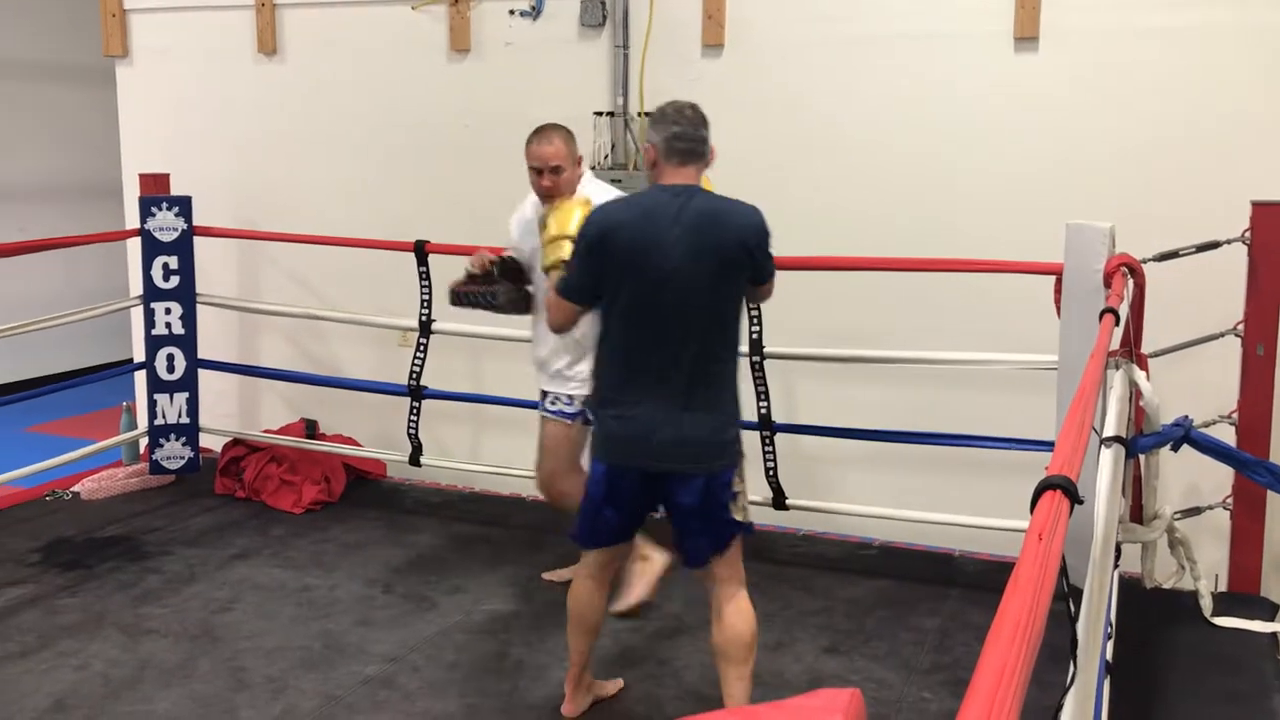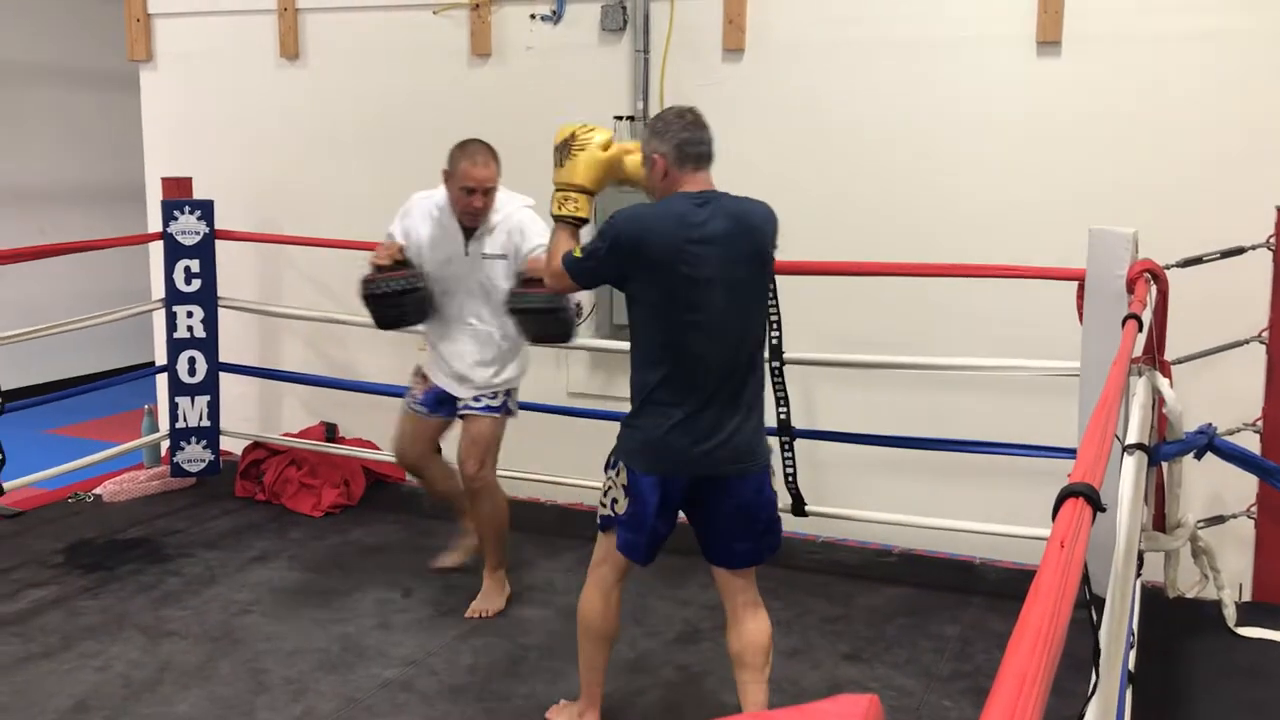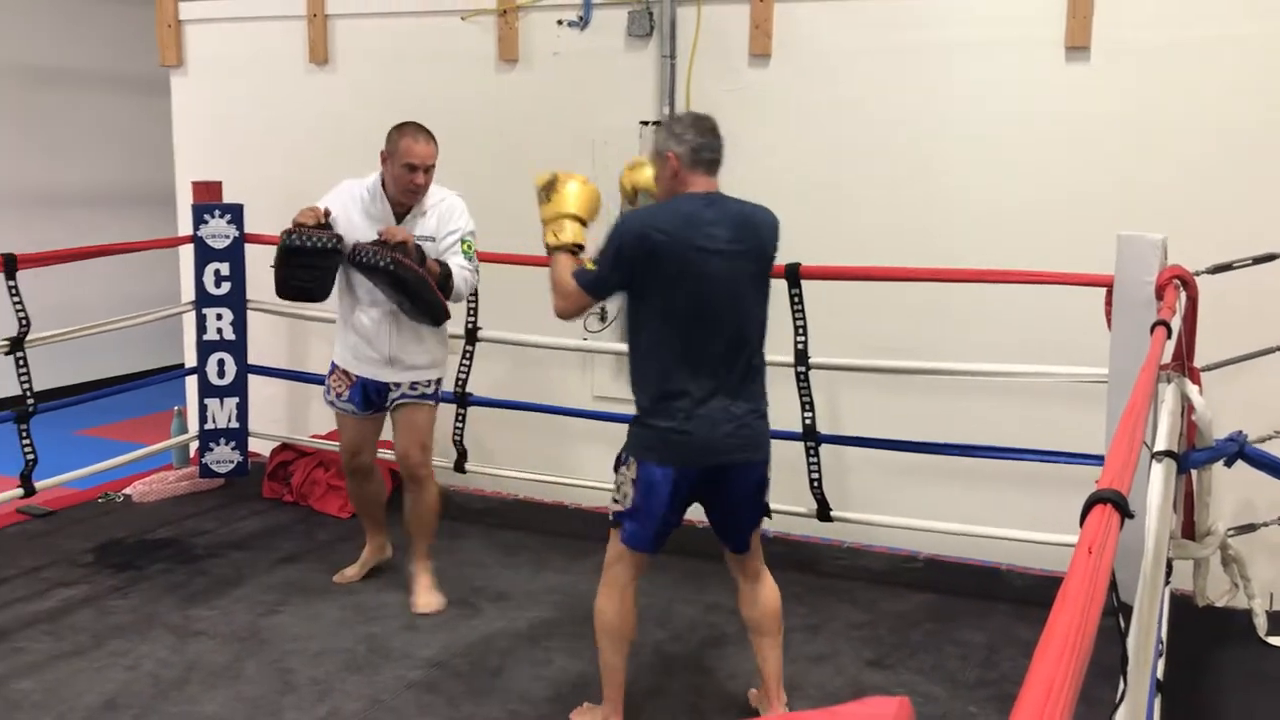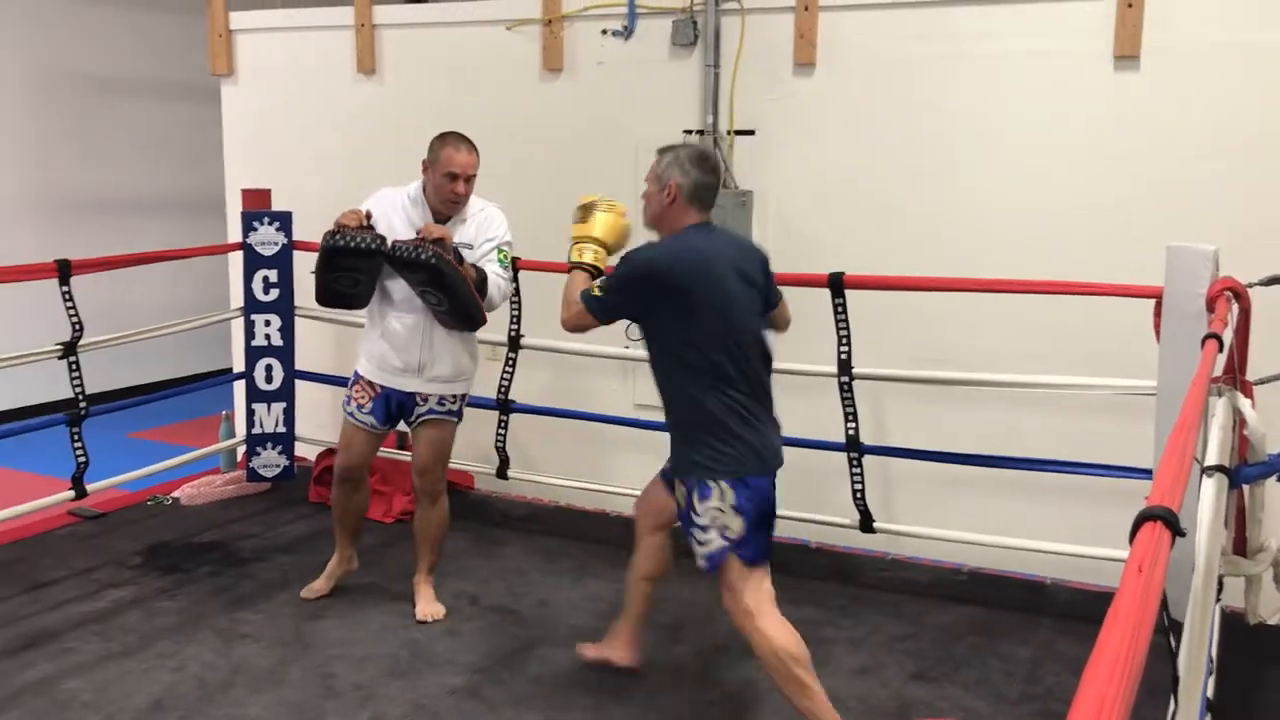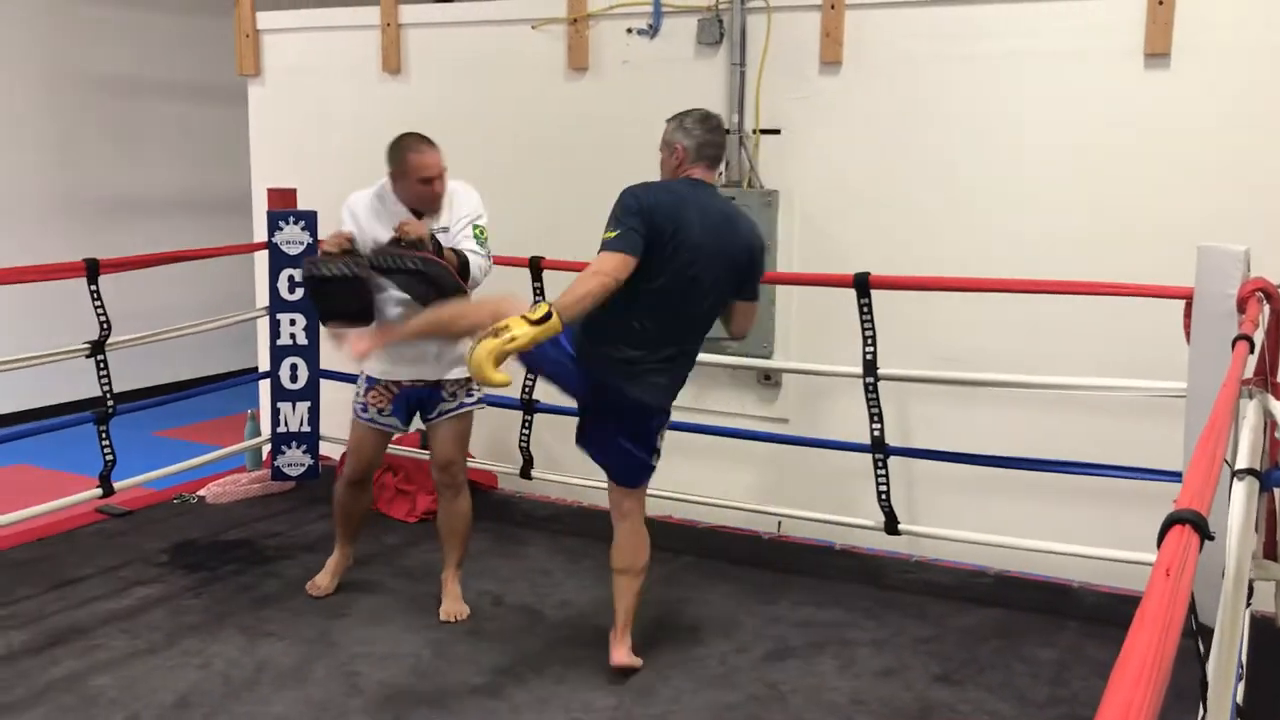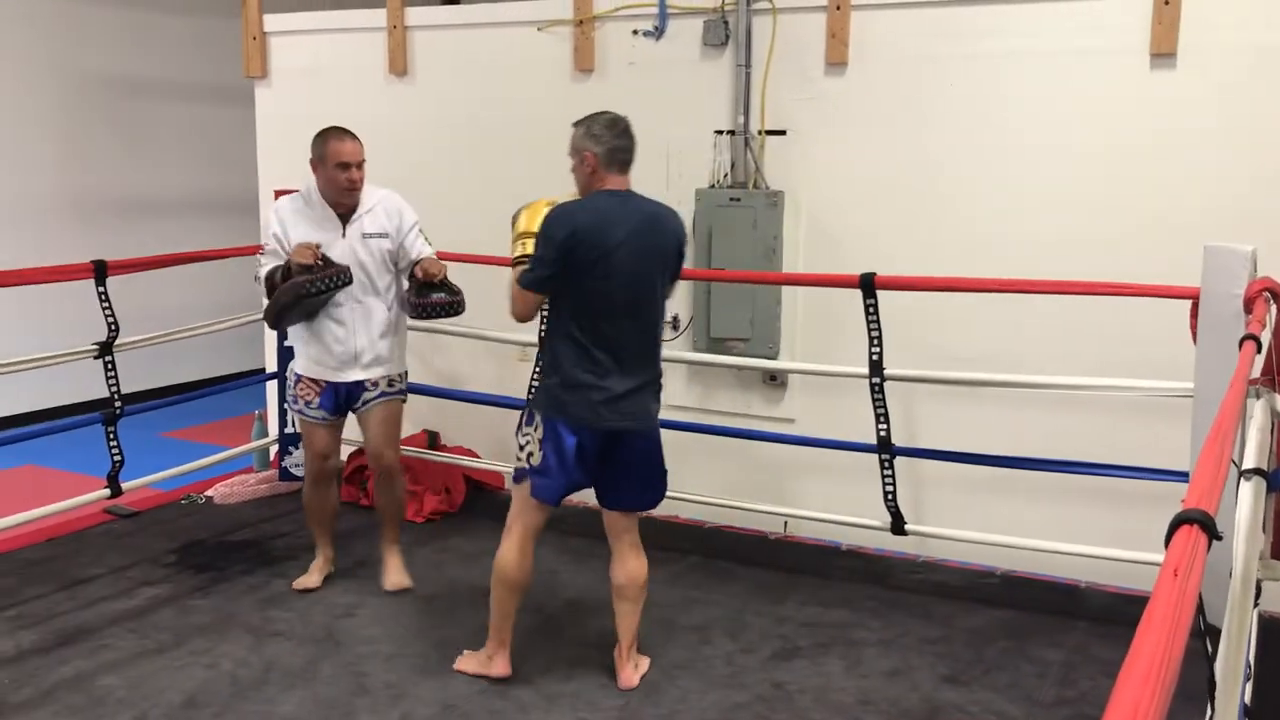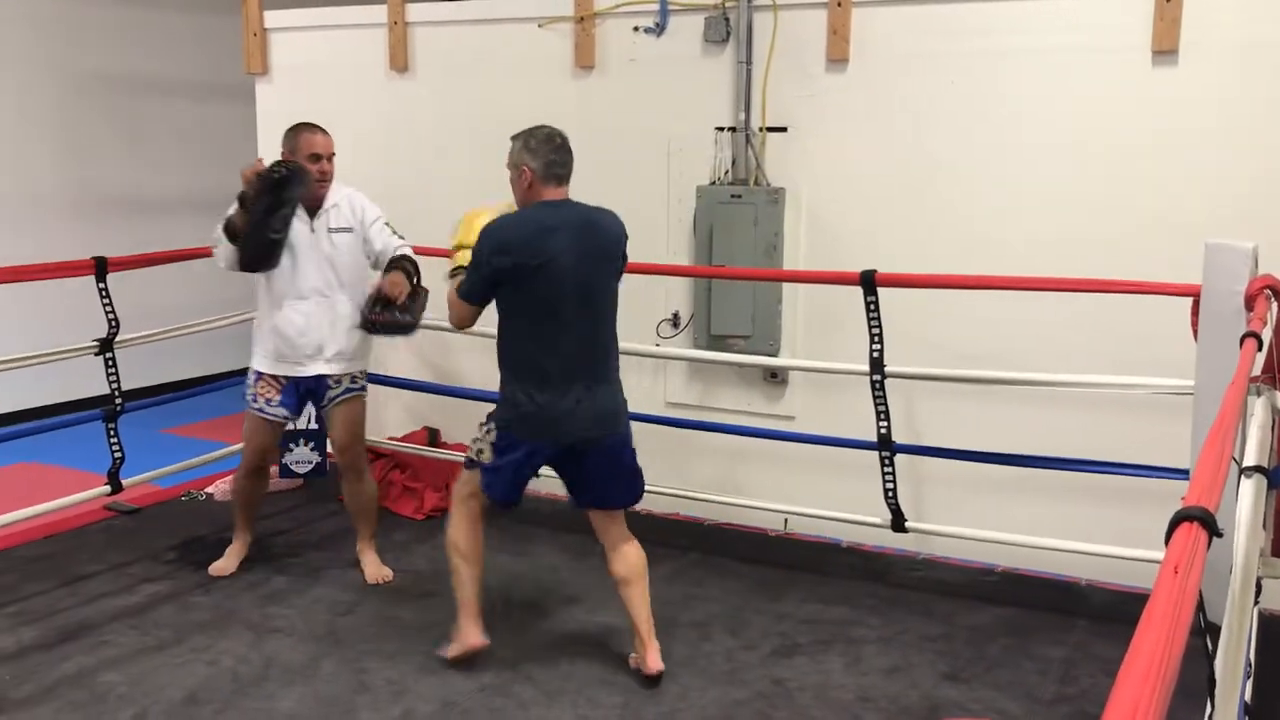
dt=0.5s
person 1, frame 1
left shoulder: (609, 221)
right shoulder: (744, 223)
left elbow: (559, 318)
right elbow: (759, 293)
left wrist: (559, 250)
left hip: (622, 434)
right hip: (706, 440)
left knee: (599, 560)
right knee: (726, 582)
person 1, frame 2
left shoulder: (634, 228)
right shoulder: (758, 222)
left elbow: (557, 279)
left wrist: (571, 195)
right wrist: (646, 182)
left hip: (656, 444)
right hip: (737, 447)
left knee: (607, 570)
right knee: (740, 593)
person 1, frame 3
left shoulder: (641, 227)
right shoulder: (762, 225)
left elbow: (569, 303)
left wrist: (562, 228)
left hip: (667, 437)
right hip: (744, 435)
left knee: (620, 566)
right knee: (749, 565)
person 1, frame 4
left shoulder: (654, 265)
right shoulder: (745, 254)
left elbow: (574, 317)
right elbow: (779, 319)
left wrist: (587, 249)
left hip: (726, 460)
right hip: (747, 442)
left knee: (749, 606)
right knee: (651, 510)
right ankle: (622, 643)
person 1, frame 5
left shoulder: (646, 200)
right shoulder: (746, 234)
left elbow: (606, 276)
right elbow: (740, 326)
left wrist: (534, 324)
left hip: (591, 354)
right hip: (651, 389)
left knee: (495, 313)
right knee: (628, 511)
left ankle: (383, 334)
right ankle: (623, 642)
person 1, frame 6
left shoulder: (567, 221)
right shoulder: (668, 225)
left elbow: (522, 308)
left wrist: (527, 247)
left hip: (569, 406)
right hip: (635, 409)
left knee: (522, 524)
right knee: (624, 535)
left ankle: (495, 653)
right ankle: (627, 661)
person 1, frame 7
left shoulder: (504, 236)
right shoulder: (610, 228)
left elbow: (459, 315)
left wrist: (463, 260)
left hip: (529, 415)
right hip: (602, 414)
left knee: (466, 501)
right knee: (614, 533)
left ankle: (468, 626)
right ankle: (648, 651)
person 2, frame 1
left shoulder: (604, 208)
right shoulder: (532, 210)
right elbow: (519, 269)
right wrist: (492, 263)
left hip: (586, 368)
right hip: (560, 363)
left knee: (554, 477)
right knee: (566, 469)
left ankle: (643, 555)
person 2, frame 2
left shoulder: (519, 220)
right shoulder: (419, 212)
left wrist: (548, 274)
right wrist: (385, 260)
left hip: (491, 368)
right hip: (440, 360)
left knee: (475, 473)
right knee: (412, 453)
left ankle: (495, 576)
right ankle: (472, 526)
person 2, frame 3
left shoulder: (449, 209)
right shoulder: (348, 197)
left elbow: (461, 283)
left wrist: (416, 255)
right wrist: (305, 229)
left hip: (417, 362)
right hip: (357, 357)
left knee: (415, 467)
right knee: (355, 460)
left ankle: (421, 569)
right ankle: (376, 544)
person 2, frame 4
left shoulder: (487, 220)
right shoulder: (386, 205)
left elbow: (494, 293)
left wrist: (452, 255)
right wrist: (345, 234)
left hip: (442, 376)
right hip: (379, 367)
left knee: (429, 481)
right knee: (348, 468)
left ankle: (423, 581)
right ankle: (343, 556)
person 2, frame 5
left shoulder: (462, 198)
right shoulder: (362, 208)
left elbow: (475, 271)
left wrist: (430, 245)
right wrist: (332, 256)
left hip: (450, 366)
right hip: (390, 366)
left knee: (450, 473)
right knee: (357, 469)
left ankle: (452, 579)
right ankle: (341, 553)
person 2, frame 6
left shoulder: (390, 208)
right shoulder: (288, 213)
left elbow: (418, 259)
right elbow: (269, 281)
left wrist: (429, 267)
right wrist: (289, 267)
left hip: (380, 363)
right hip: (318, 366)
left knee: (385, 462)
right knee: (320, 466)
left ankle: (391, 549)
right ankle: (323, 555)
person 2, frame 7
left shoulder: (355, 205)
left elbow: (393, 249)
right elbow: (230, 256)
left wrist: (400, 274)
right wrist: (247, 200)
left hip: (342, 359)
right hip: (278, 361)
left knee: (352, 458)
right knee: (254, 460)
left ankle: (367, 548)
right ankle: (241, 541)
